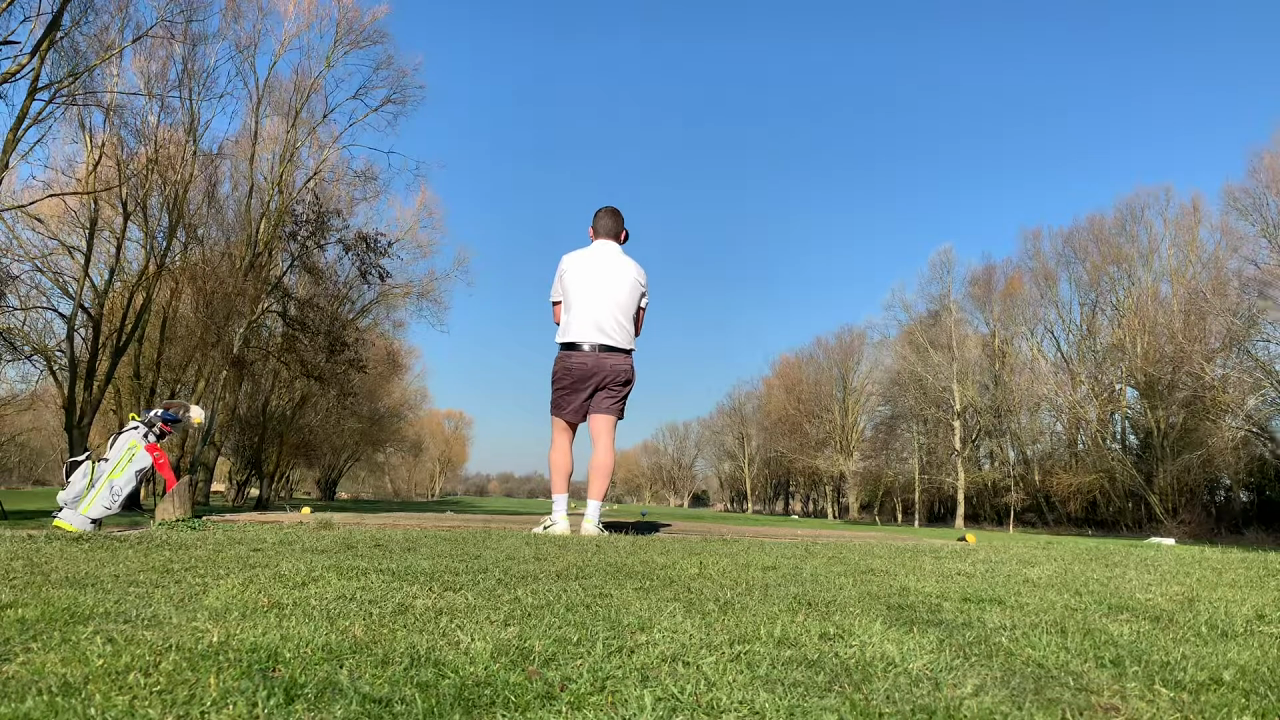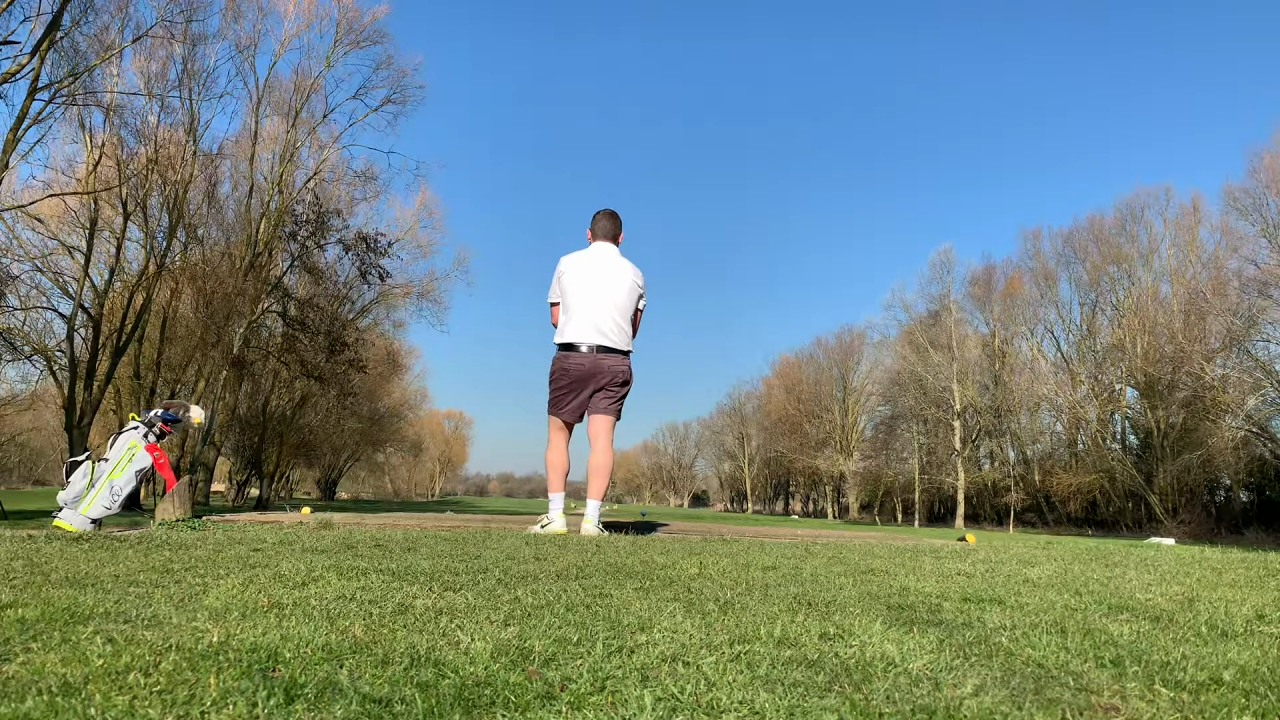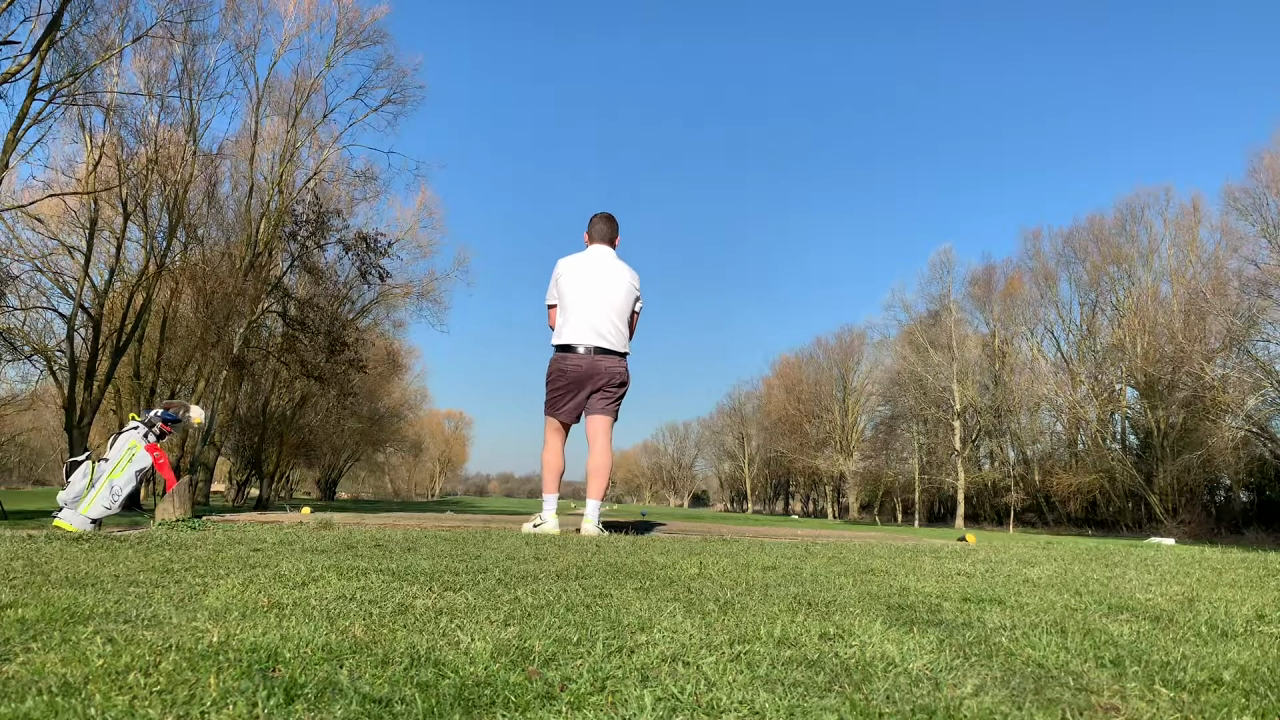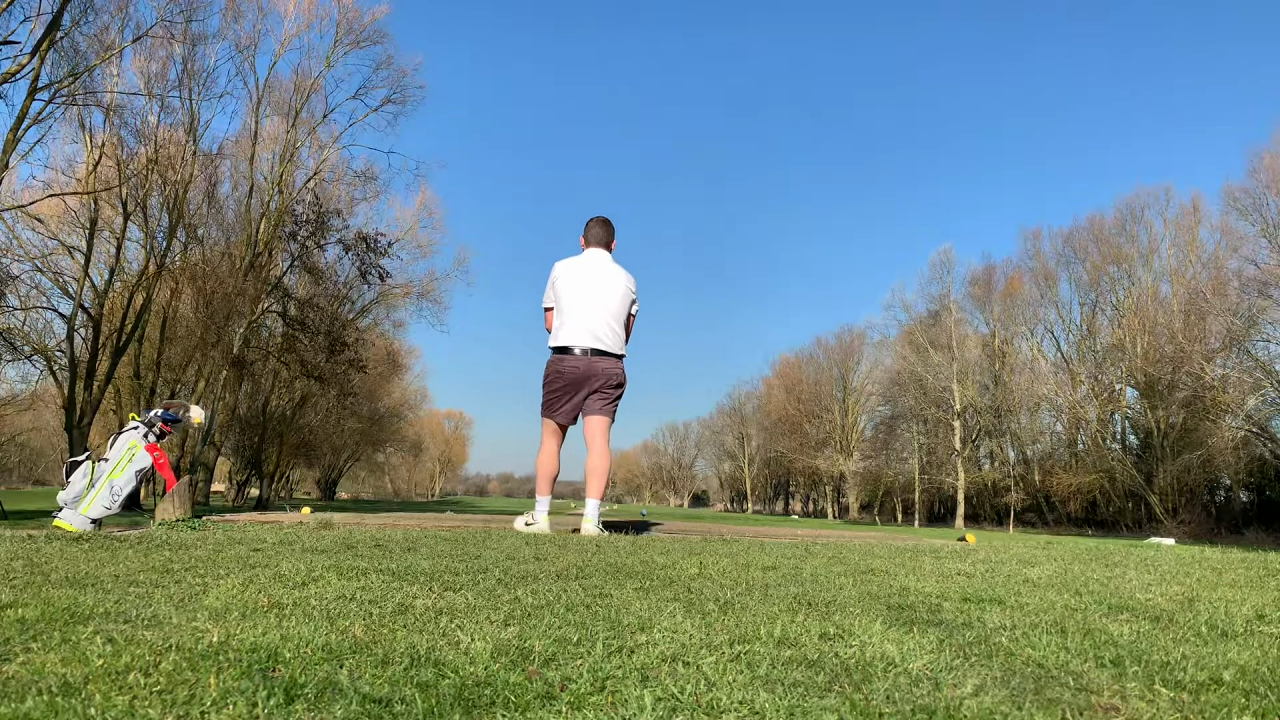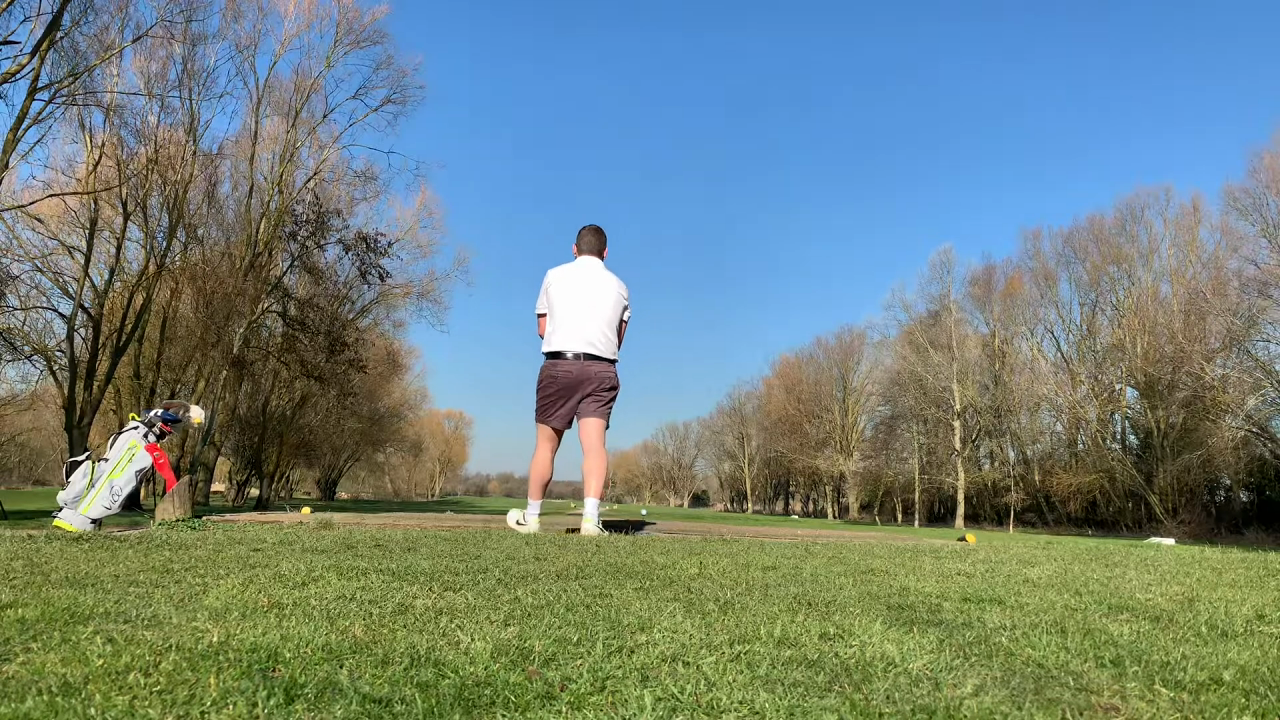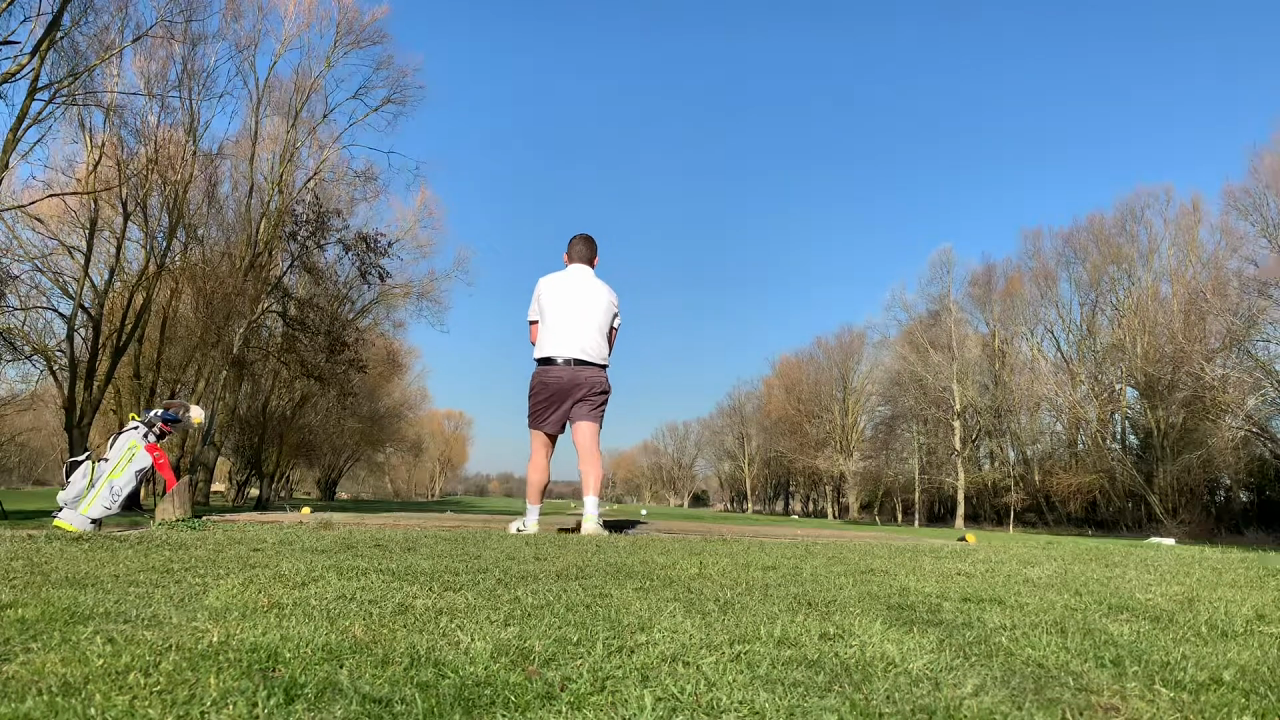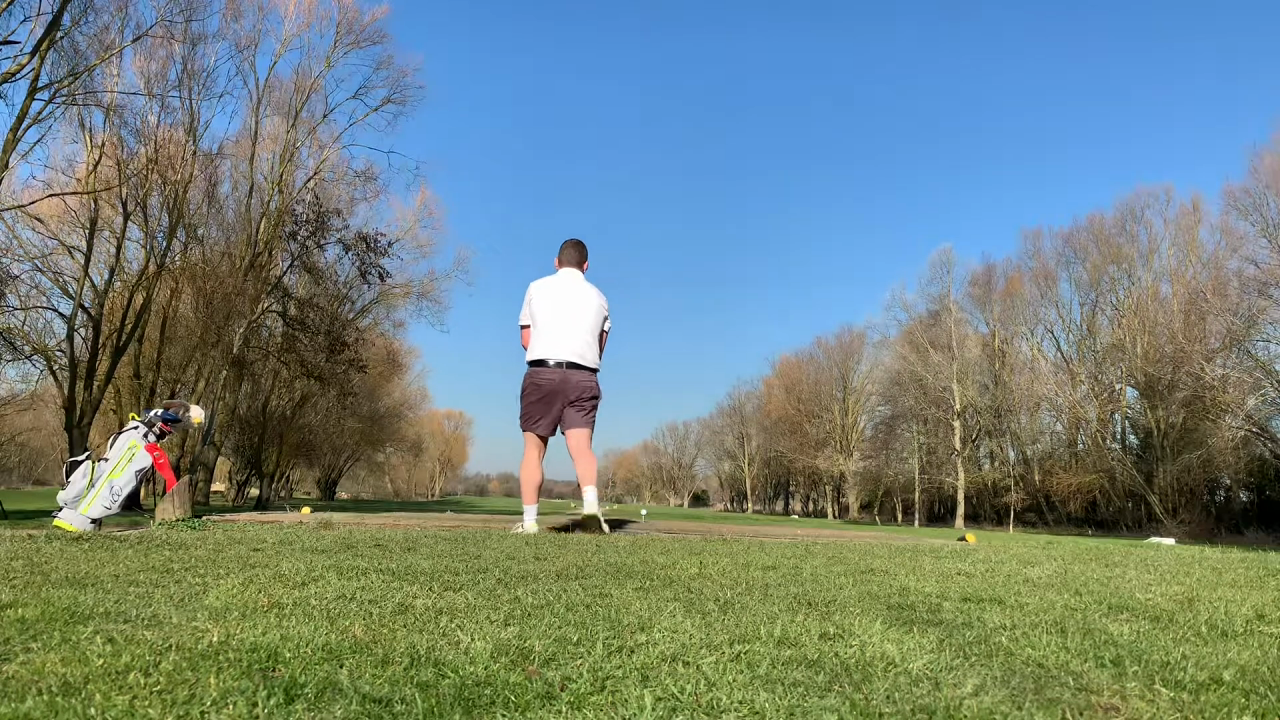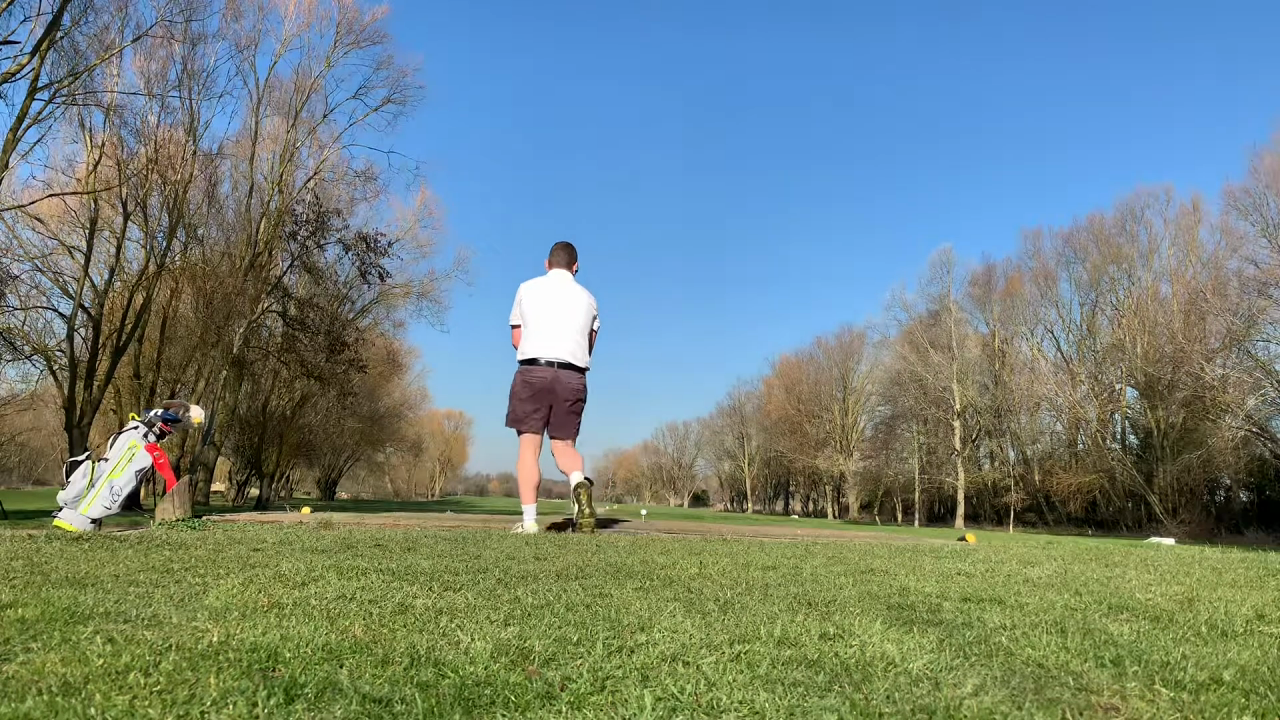
dt=0.1s
person 1, frame 1
left shoulder: (569, 261)
right shoulder: (636, 271)
left elbow: (558, 316)
right elbow: (636, 327)
left hip: (574, 357)
right hip: (617, 361)
left knee: (561, 437)
right knee: (603, 440)
left ankle: (559, 516)
right ankle: (591, 519)
person 1, frame 2
left shoulder: (567, 263)
right shoulder: (634, 273)
left elbow: (556, 317)
left hip: (572, 358)
right hip: (615, 362)
left knee: (558, 436)
right knee: (602, 440)
left ankle: (555, 515)
right ankle: (591, 519)
person 1, frame 3
left shoulder: (565, 265)
right shoulder: (630, 276)
left elbow: (553, 321)
left hip: (569, 359)
right hip: (612, 363)
left knee: (554, 438)
right knee: (600, 441)
left ankle: (548, 516)
right ankle: (592, 519)
person 1, frame 4
left shoulder: (561, 268)
right shoulder: (626, 279)
left elbow: (550, 323)
left hip: (565, 361)
right hip: (608, 366)
left knee: (551, 441)
right knee: (598, 442)
left ankle: (540, 516)
right ankle: (591, 519)
person 1, frame 5
left shoulder: (554, 275)
right shoulder: (618, 287)
left elbow: (543, 329)
right elbow: (618, 338)
left hip: (559, 367)
right hip: (601, 370)
left knee: (546, 445)
right knee: (594, 445)
left ankle: (530, 516)
right ankle: (591, 518)
person 1, frame 6
left shoulder: (546, 283)
right shoulder: (608, 293)
left elbow: (535, 337)
right elbow: (609, 344)
left hip: (550, 372)
right hip: (592, 375)
left knee: (541, 451)
right knee: (589, 448)
left ankle: (530, 520)
right ankle: (591, 516)
person 1, frame 7
left shoulder: (537, 287)
right shoulder: (598, 298)
left elbow: (526, 340)
right elbow: (599, 347)
left hip: (542, 374)
right hip: (583, 377)
left knee: (533, 451)
right knee: (581, 448)
left ankle: (529, 520)
right ankle: (590, 503)
person 1, frame 8
left shoulder: (527, 288)
right shoulder: (587, 298)
left elbow: (517, 340)
right elbow: (589, 347)
left hip: (533, 373)
right hip: (572, 377)
left knee: (529, 450)
right knee: (565, 449)
left ankle: (528, 520)
right ankle: (578, 482)
